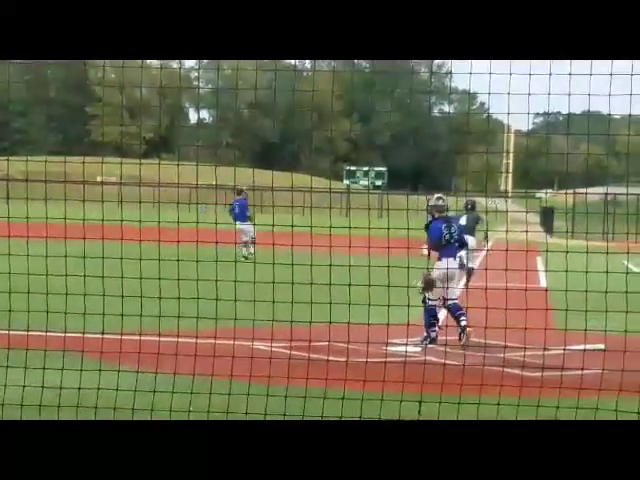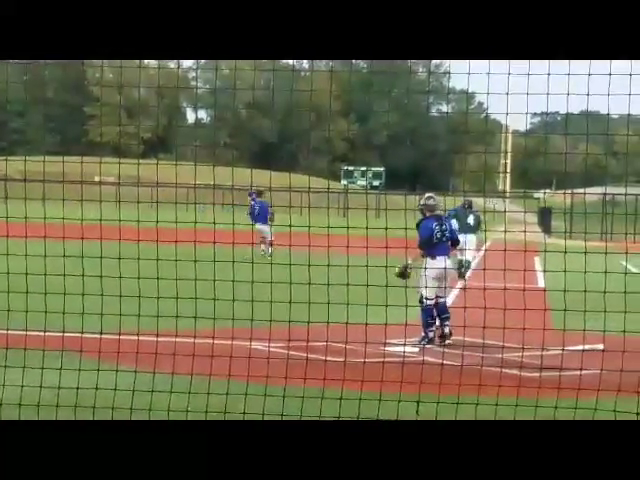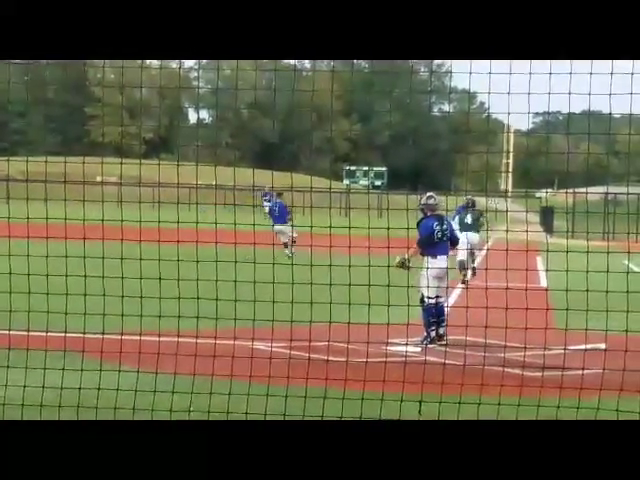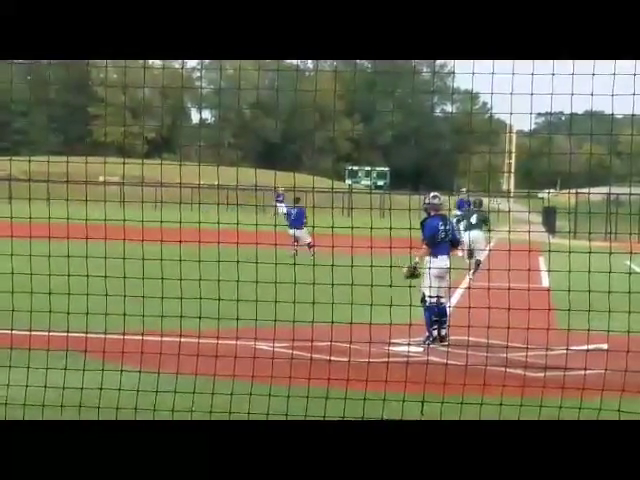
dt=0.2s
person 1, frame 1
left shoulder: (435, 225)
right shoulder: (454, 223)
left elbow: (435, 249)
right elbow: (462, 244)
left wrist: (430, 273)
left hip: (440, 265)
right hip: (454, 264)
left knee: (430, 301)
right knee: (451, 301)
left ankle: (431, 336)
right ankle: (463, 325)
person 1, frame 2
left shoulder: (426, 224)
right shoulder: (446, 221)
left elbow: (422, 247)
right elbow: (455, 243)
left wrist: (409, 263)
left hip: (432, 264)
right hip: (446, 263)
left knee: (427, 301)
right knee: (441, 300)
left ankle: (429, 336)
right ankle: (446, 333)
person 1, frame 3
left shoulder: (426, 223)
right shoulder: (445, 220)
left elbow: (420, 245)
right elbow: (454, 242)
left wrist: (407, 257)
left hip: (432, 263)
right hip: (444, 262)
left knee: (428, 301)
right knee: (440, 300)
left ankle: (430, 336)
right ankle: (440, 334)
person 1, frame 4
left shoulder: (430, 222)
right shoulder: (448, 221)
left elbow: (427, 245)
right elbow: (455, 244)
left wrist: (417, 261)
left hip: (433, 262)
right hip: (446, 261)
left knee: (429, 300)
right knee: (441, 300)
left ankle: (432, 336)
right ankle: (442, 335)
